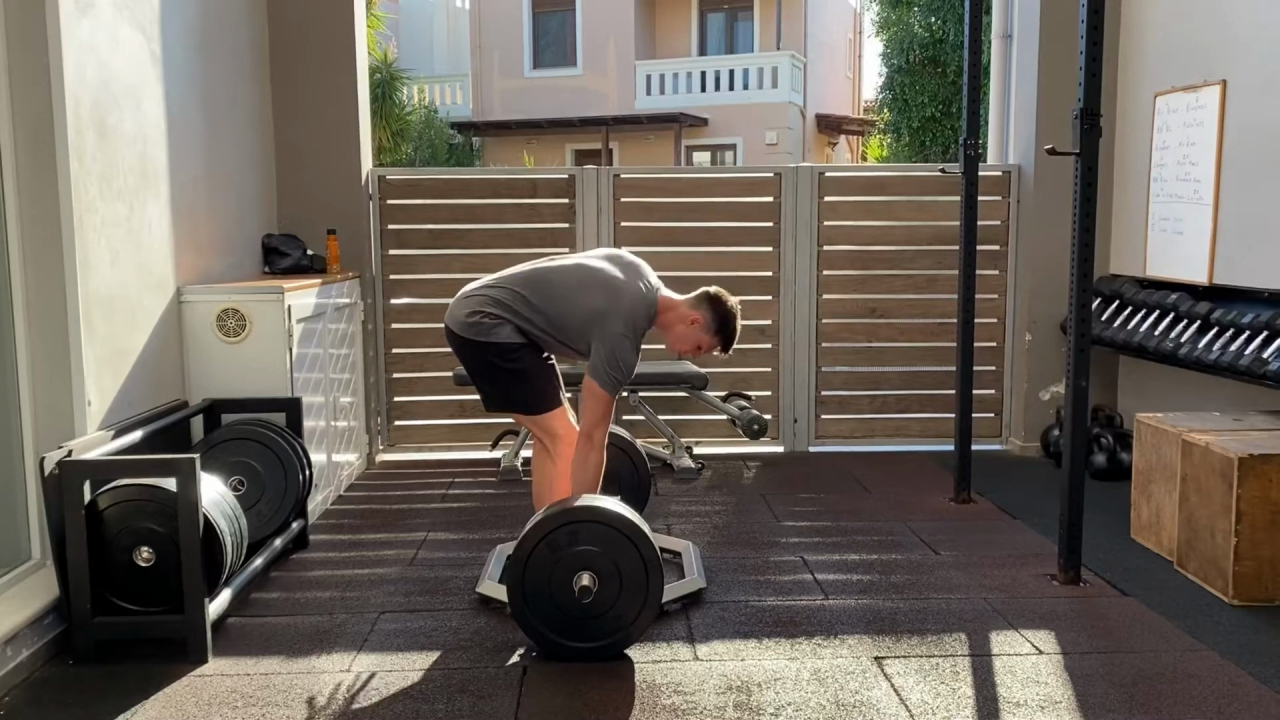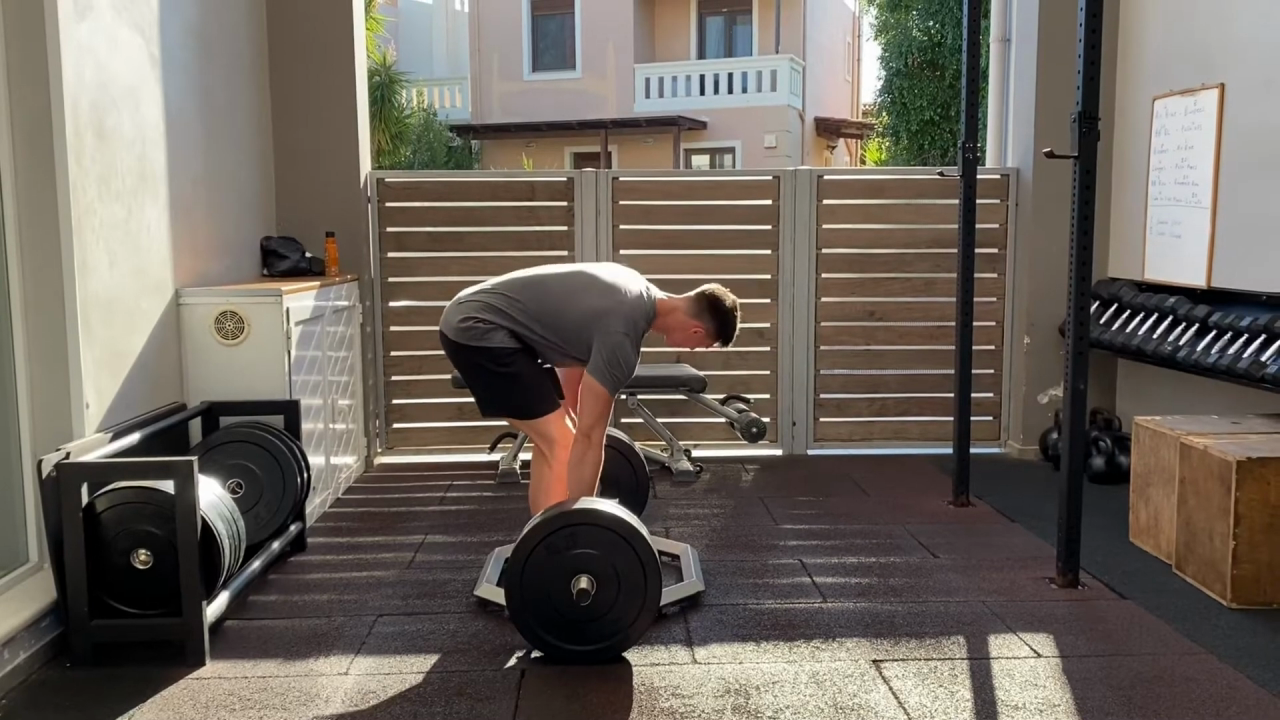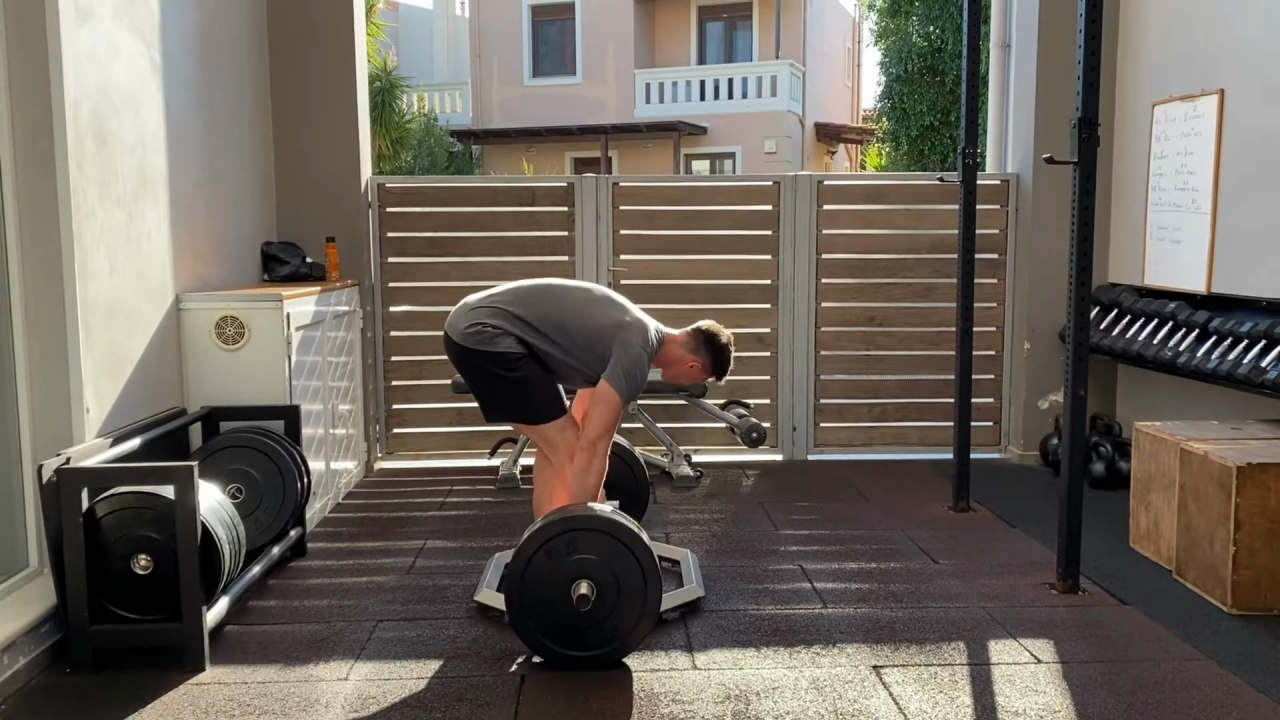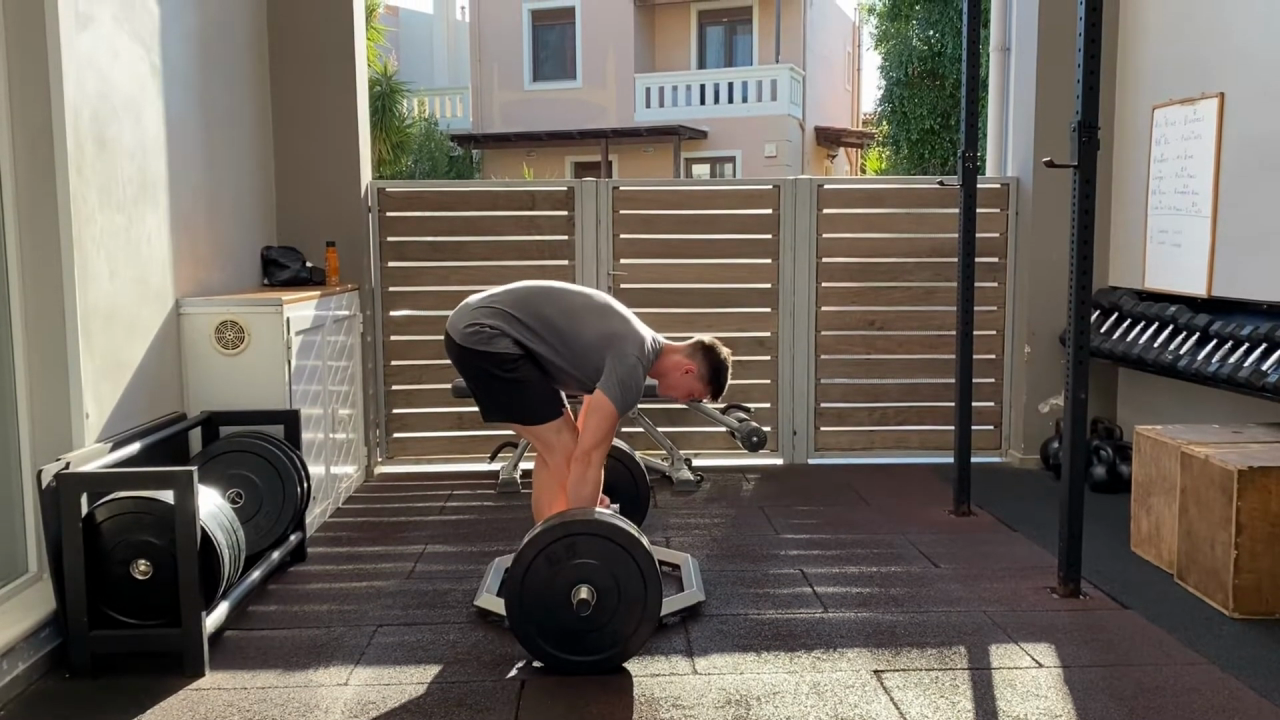
dt=0.7s
person 1, frame 1
left shoulder: (640, 276)
right shoulder: (621, 335)
right elbow: (592, 438)
left hip: (480, 315)
right hip: (483, 322)
left knee: (554, 436)
right knee: (563, 440)
person 1, frame 2
left shoulder: (638, 292)
right shoulder: (621, 335)
right elbow: (590, 437)
left wrist: (566, 412)
left hip: (476, 321)
right hip: (477, 329)
left knee: (553, 439)
right knee: (560, 444)
person 1, frame 3
left shoulder: (635, 333)
right shoulder: (636, 353)
left elbow: (583, 423)
right elbow: (593, 446)
left wrist: (587, 492)
left hip: (477, 326)
right hip: (483, 332)
left knee: (557, 444)
right knee: (565, 449)
person 1, frame 4
left shoulder: (636, 345)
right shoulder: (631, 362)
left elbow: (587, 438)
right elbow: (587, 456)
left wrist: (588, 494)
left hip: (480, 327)
right hip: (481, 332)
left knee: (559, 445)
right knee: (562, 451)
